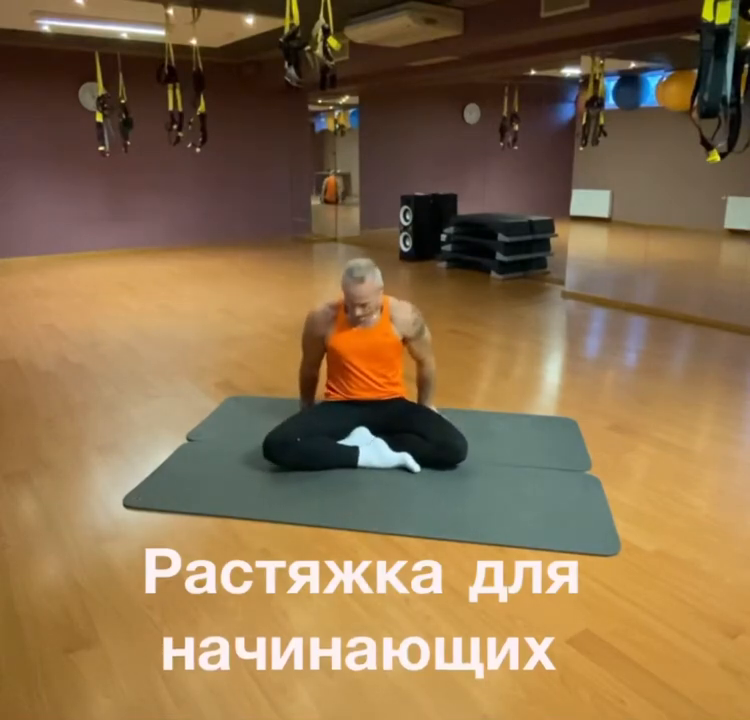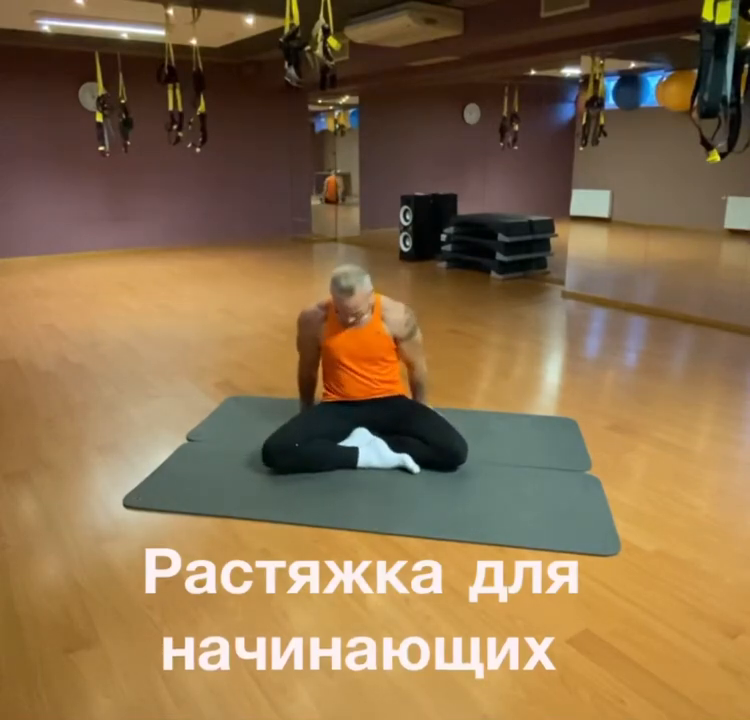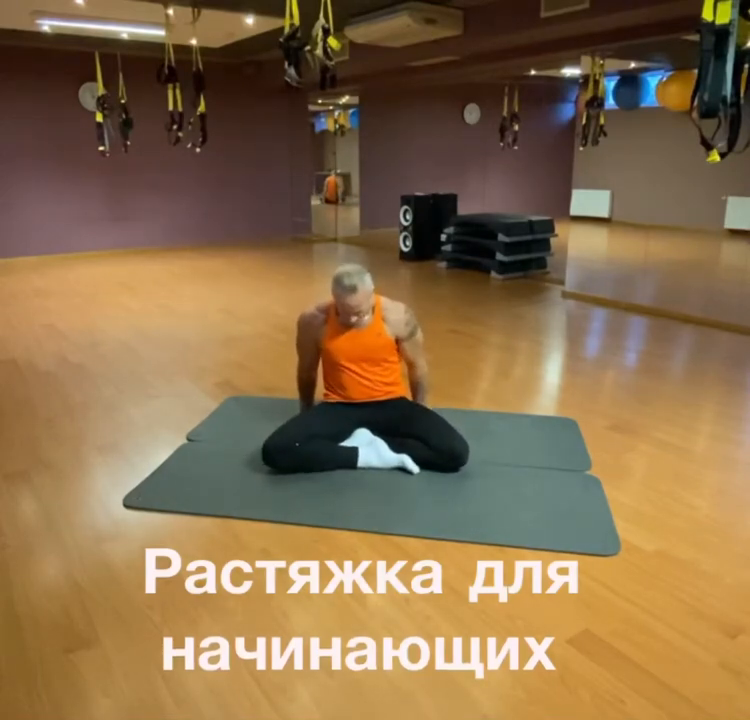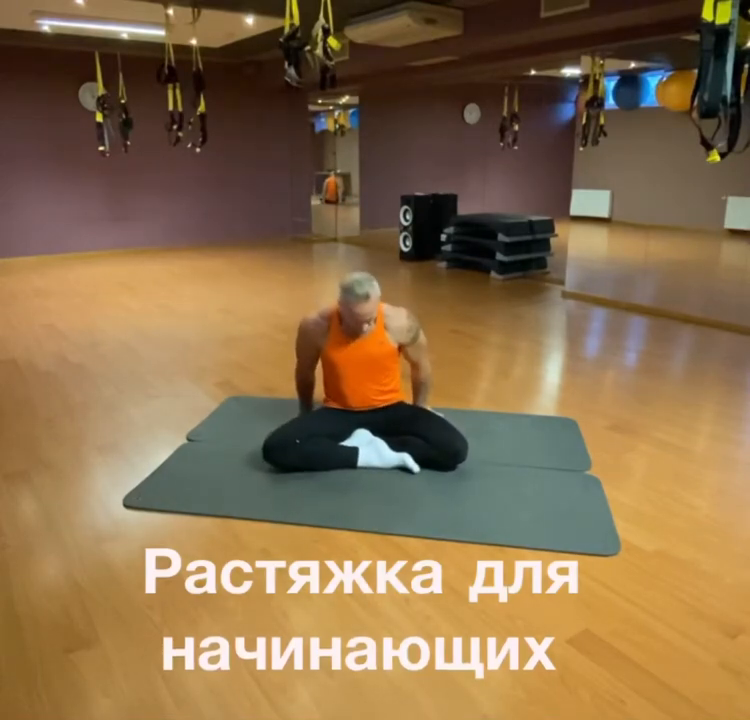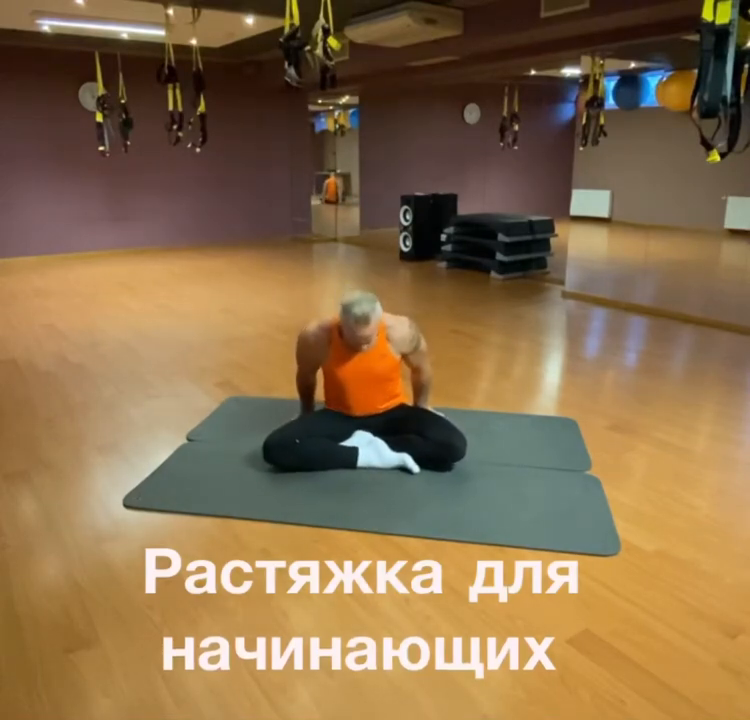
dt=0.5s
person 1, frame 1
left shoulder: (404, 317)
right shoulder: (322, 319)
left elbow: (425, 362)
right elbow: (310, 368)
left wrist: (426, 406)
right wrist: (306, 411)
left hip: (391, 405)
right hip: (341, 406)
left knee: (455, 448)
right knee: (276, 446)
left ankle: (363, 442)
right ankle: (366, 454)
person 1, frame 2
left shoulder: (397, 316)
right shoulder: (313, 319)
left elbow: (416, 365)
right elbow: (307, 369)
left wrist: (420, 409)
right wrist: (307, 412)
left hip: (389, 403)
right hip: (339, 406)
left knee: (455, 451)
right knee: (275, 452)
left ankle: (363, 442)
right ankle: (369, 454)
person 1, frame 3
left shoulder: (397, 316)
right shoulder: (313, 321)
left elbow: (416, 365)
right elbow: (307, 370)
left wrist: (420, 409)
right wrist: (306, 412)
left hip: (390, 404)
right hip: (339, 407)
left knee: (456, 452)
right knee: (275, 451)
left ankle: (365, 443)
right ankle: (370, 455)
person 1, frame 4
left shoulder: (400, 322)
right shoulder: (315, 327)
left elbow: (420, 365)
right elbow: (305, 371)
left wrist: (420, 406)
right wrist: (306, 413)
left hip: (391, 410)
right hip: (339, 413)
left knee: (454, 449)
right knee: (275, 449)
left ankle: (364, 444)
right ankle: (370, 455)
person 1, frame 5
left shoulder: (400, 332)
right shoulder: (315, 338)
left elbow: (421, 369)
right elbow: (305, 376)
left wrist: (421, 407)
right wrist: (306, 414)
left hip: (392, 413)
right hip: (339, 416)
left knee: (453, 446)
right knee: (275, 448)
left ankle: (362, 445)
right ankle: (370, 455)
